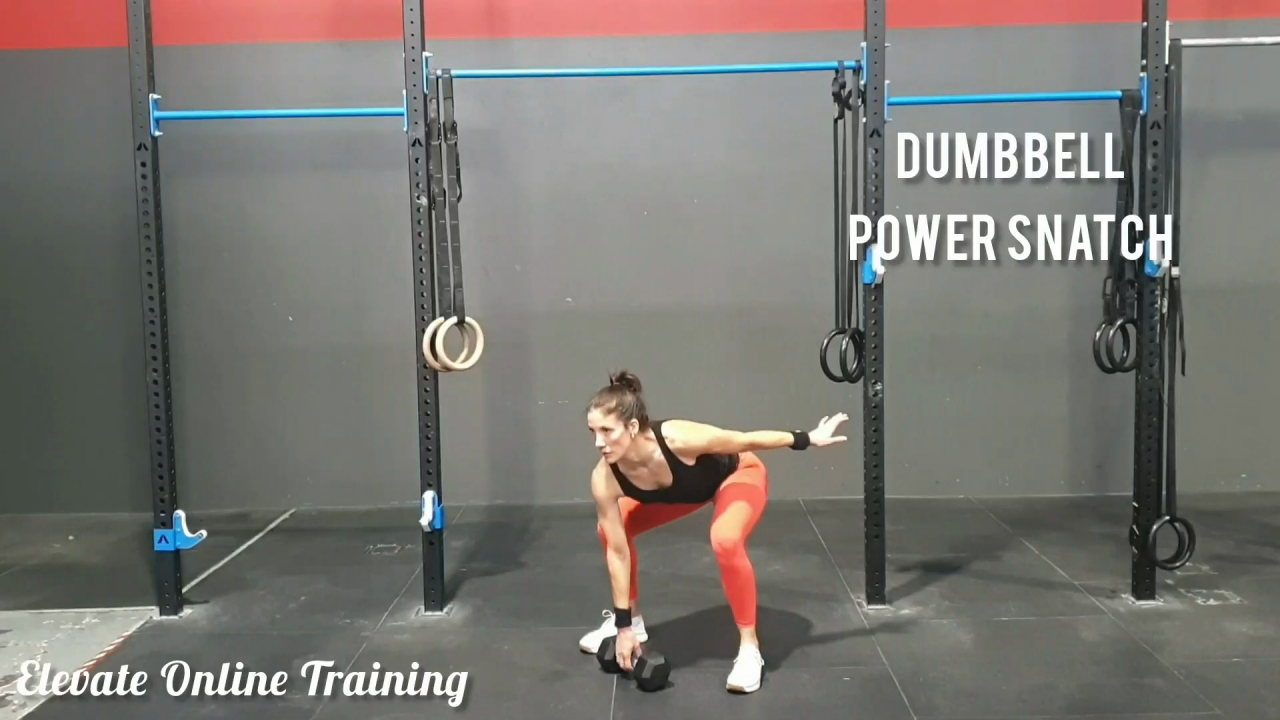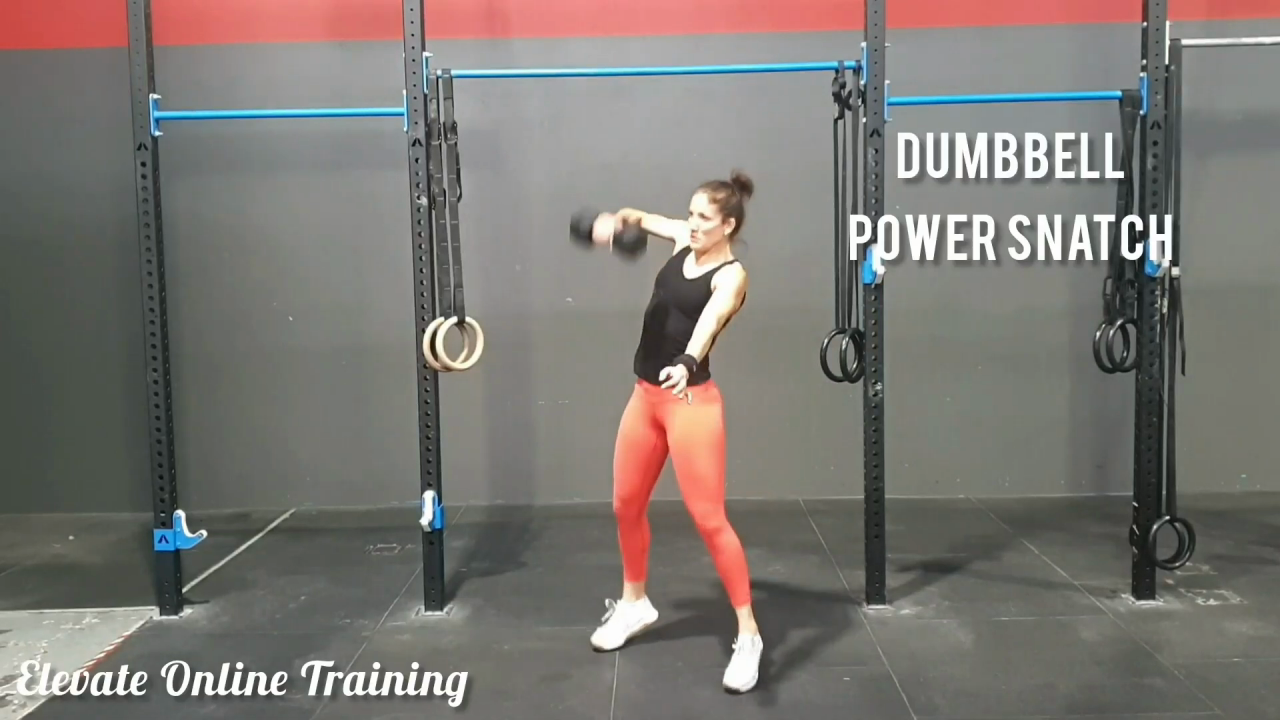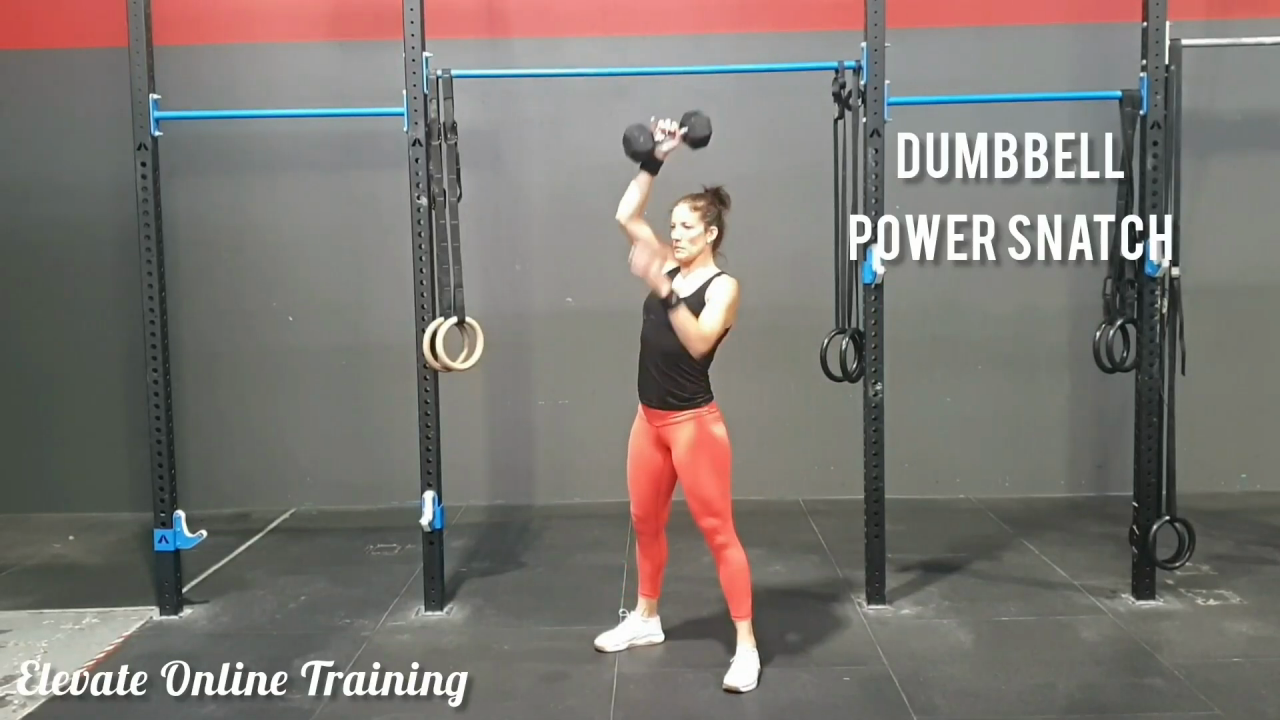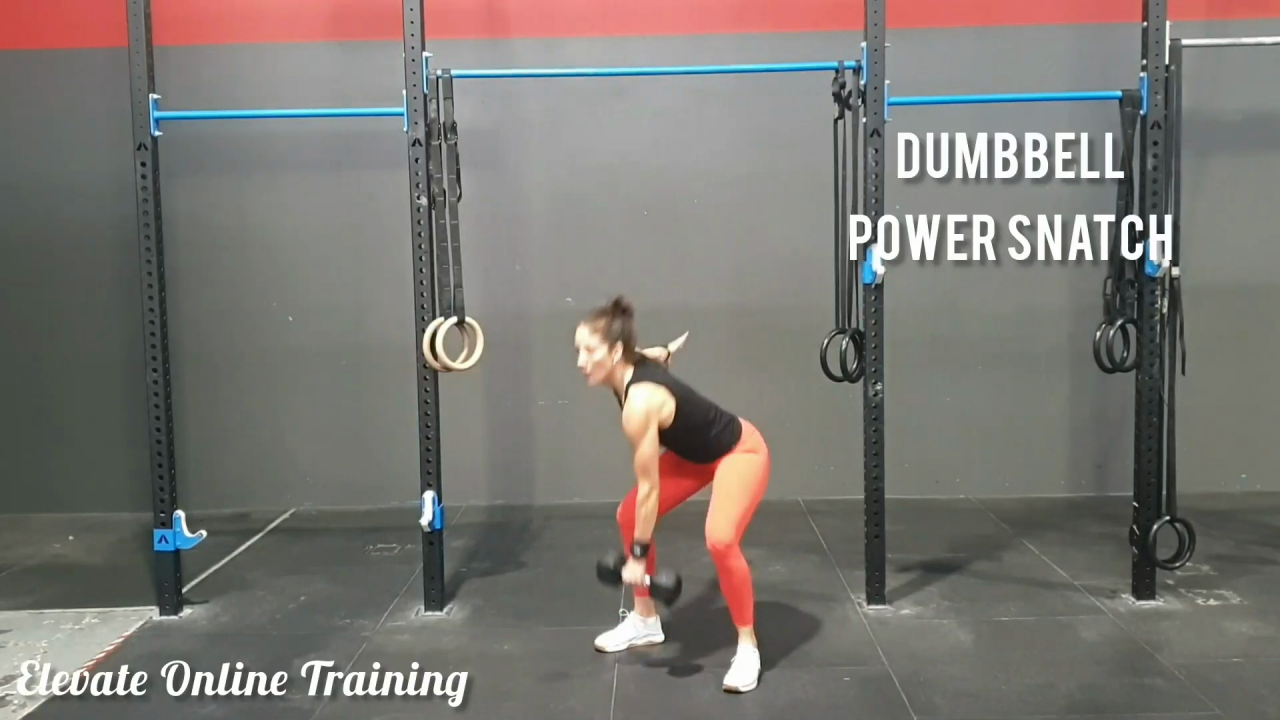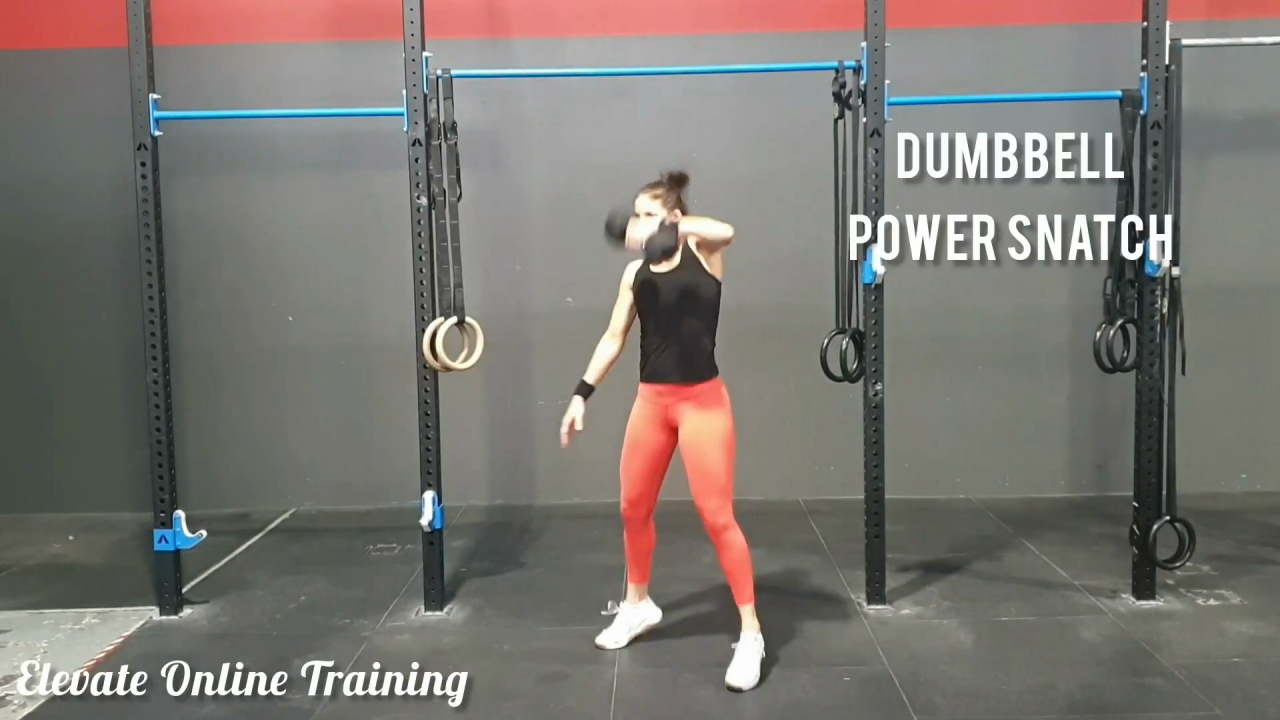
dt=1s
person 1, frame 1
left shoulder: (678, 440)
right shoulder: (605, 480)
left elbow: (747, 441)
right elbow: (617, 550)
left wrist: (806, 439)
right wrist: (623, 625)
left hip: (739, 473)
right hip: (689, 489)
left knee: (725, 540)
right knee: (610, 529)
left ankle: (750, 647)
right ankle: (632, 617)
person 1, frame 2
left shoulder: (732, 275)
right shoulder: (681, 242)
left elbow: (709, 324)
right elbow: (634, 218)
left wrist: (685, 364)
right wrist: (612, 224)
left hip: (691, 406)
right hip: (646, 396)
left knee: (706, 518)
right knee: (626, 505)
left ankle: (748, 636)
right ankle: (635, 604)
person 1, frame 3
left shoulder: (722, 286)
right shoulder: (667, 268)
left elbow: (699, 343)
right elbow: (625, 217)
left wrist: (666, 292)
right wrist: (653, 162)
left hip: (694, 423)
right hip: (649, 420)
left knee: (718, 533)
right knee: (646, 523)
left ankle: (746, 646)
right ankle: (645, 619)
person 1, frame 4
left shoulder: (641, 398)
right shoulder: (629, 365)
left elbow: (649, 491)
right elbow: (656, 357)
left wrist: (638, 556)
right wrist: (667, 352)
left hip: (741, 453)
right hip: (694, 453)
left knee: (721, 540)
right knee: (627, 515)
left ankle: (748, 647)
right ankle: (646, 624)
person 1, frame 5
left shoulder: (703, 257)
right shoulder: (635, 272)
left elbow: (722, 233)
right elbow: (613, 339)
left wrist: (667, 224)
right wrist: (581, 396)
left hip: (702, 403)
right hip: (653, 402)
left knee: (716, 518)
right knee: (633, 507)
left ankle: (750, 637)
right ankle: (638, 605)
